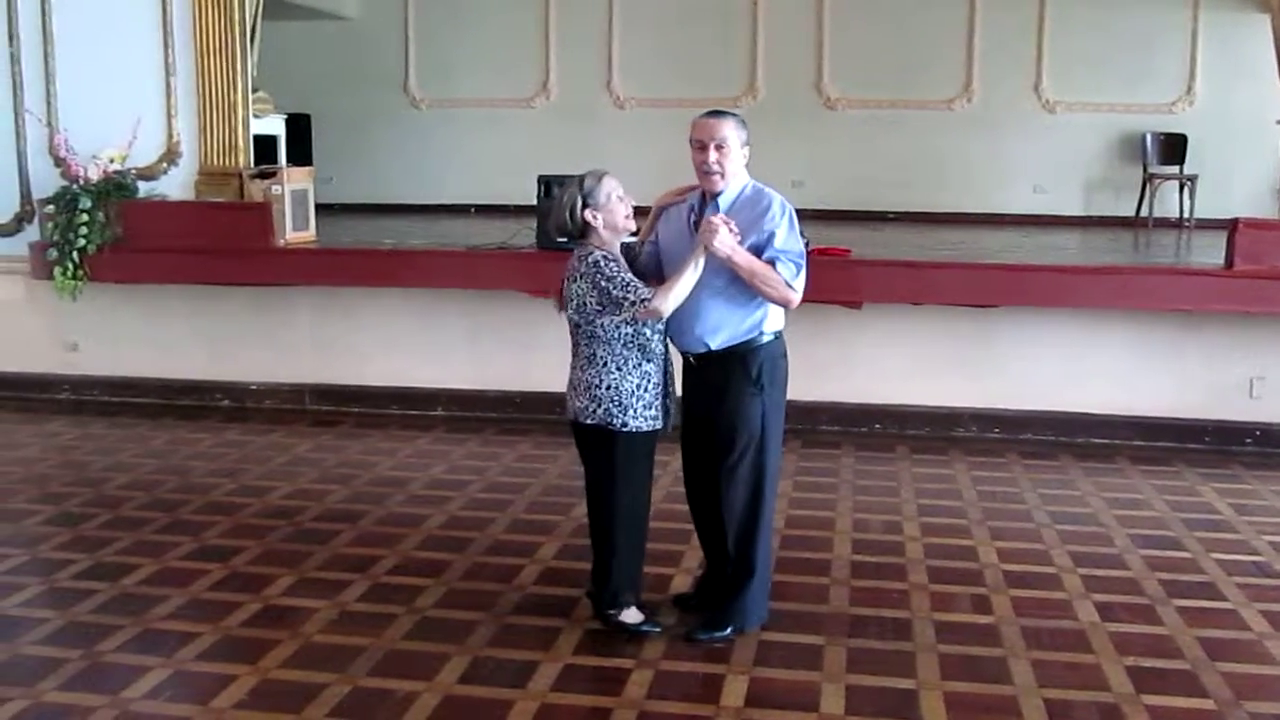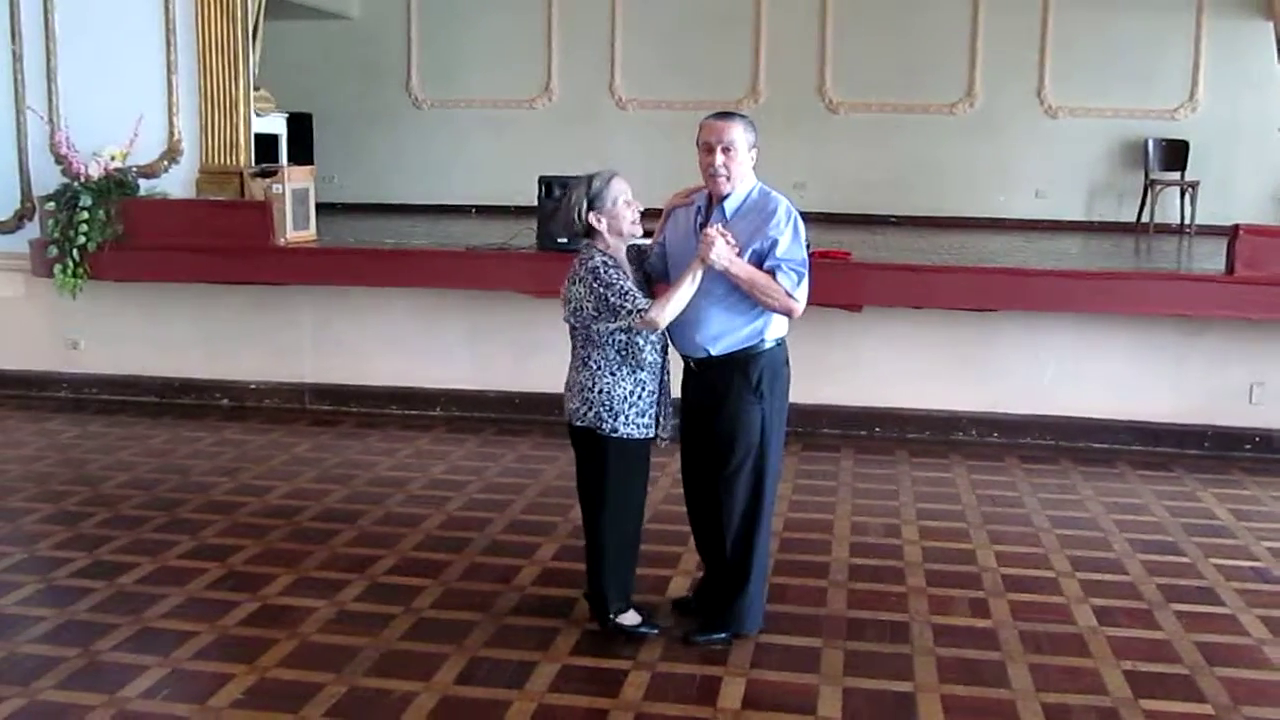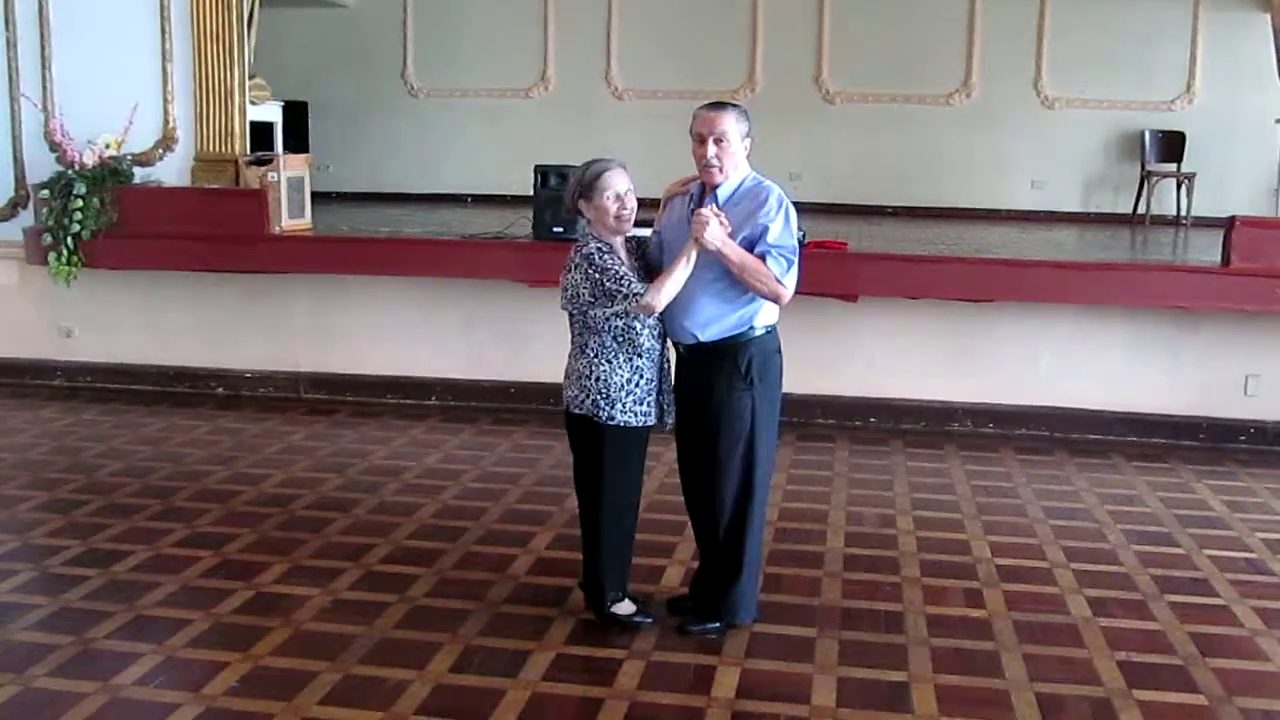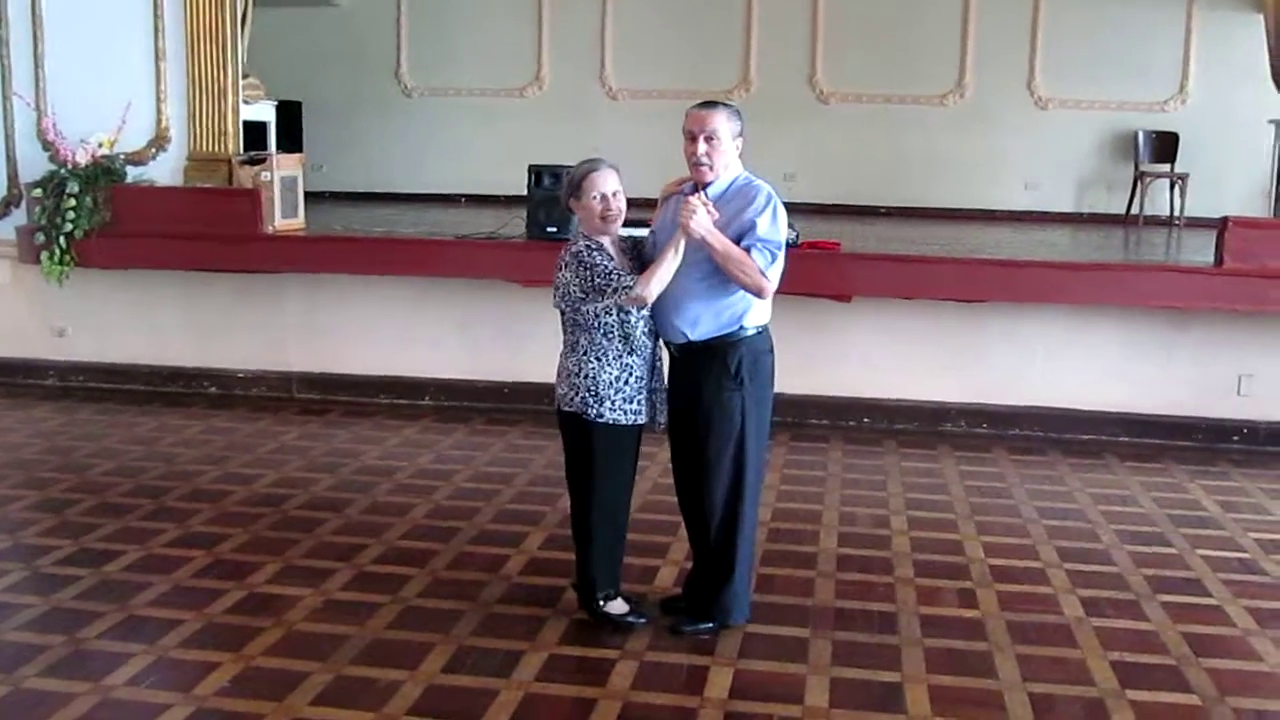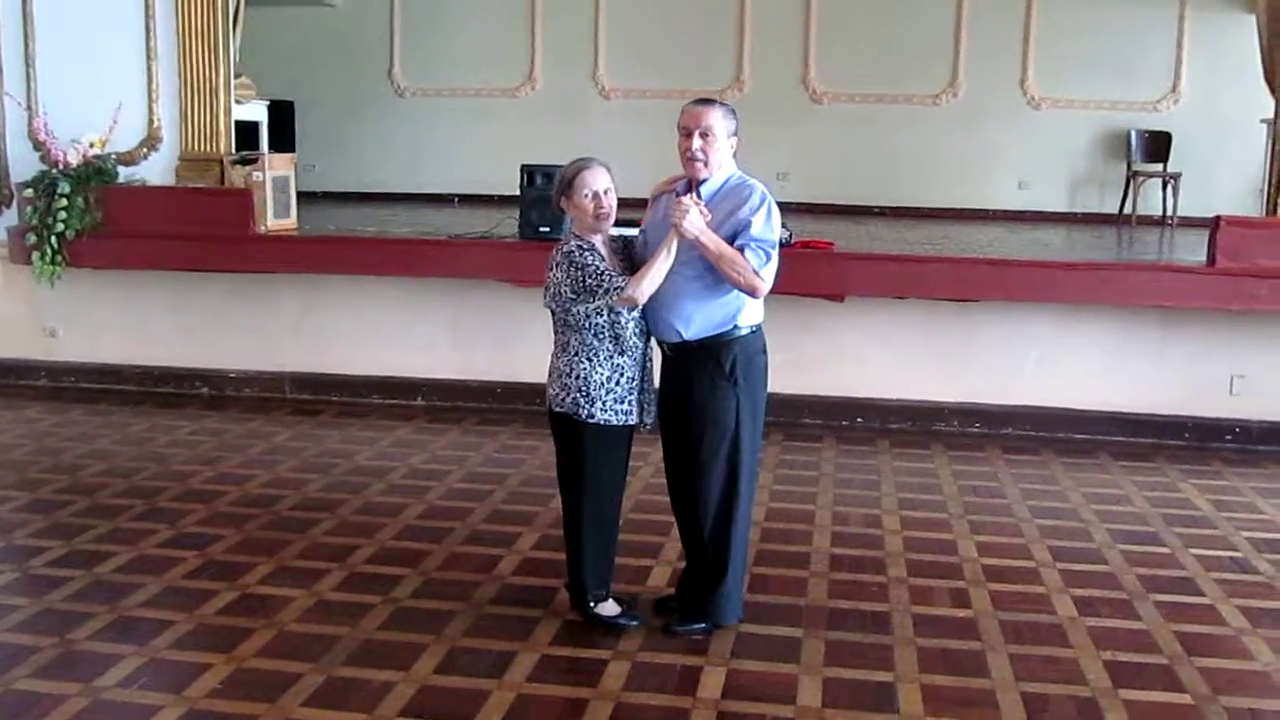
dt=0.4s
person 1, frame 1
left shoulder: (770, 208)
right shoulder: (675, 214)
left elbow: (790, 293)
right elbow: (641, 274)
left wrist: (731, 251)
left hip: (750, 364)
right hip: (697, 365)
left knee: (743, 485)
right knee: (701, 480)
left ankle: (740, 605)
right ankle: (715, 582)
person 1, frame 2
left shoulder: (775, 214)
right shoulder: (682, 214)
left elbow: (793, 302)
right elbow: (650, 276)
left wrist: (729, 262)
left hip: (751, 371)
right hip: (698, 370)
left knee: (744, 492)
right knee: (699, 484)
left ankle: (736, 610)
right ankle: (714, 586)
person 1, frame 3
left shoulder: (768, 201)
right shoulder: (678, 203)
left elbow: (780, 289)
right elbow: (650, 269)
left wrist: (720, 244)
left hip: (742, 359)
right hip: (691, 358)
left knee: (736, 482)
right knee: (697, 479)
left ankle: (729, 602)
right ankle: (707, 585)
person 1, frame 4
left shoulder: (758, 200)
right shoulder: (675, 202)
left elbow: (763, 281)
left wrist: (706, 233)
left hip: (734, 359)
right hip: (684, 357)
left knee: (727, 483)
right knee: (691, 480)
left ankle: (722, 602)
right ankle: (701, 585)
person 1, frame 5
left shoulder: (751, 199)
right shoulder: (665, 198)
left elbow: (757, 282)
right elbow: (639, 268)
left wrist: (699, 233)
left hip: (727, 358)
right hip: (676, 357)
left knee: (721, 483)
right knee: (683, 479)
left ankle: (715, 602)
right ankle: (694, 584)
person 2, frame 1
left shoulder: (612, 258)
right shoulder: (593, 265)
right elbow: (657, 306)
left wrist: (658, 212)
right wrist: (703, 250)
left hip: (629, 404)
right hip: (611, 408)
left knee: (627, 501)
right knee: (617, 503)
left ankle: (613, 588)
right ankle: (613, 601)
person 2, frame 2
left shoulder: (628, 258)
right shoulder: (594, 269)
right elbow: (654, 317)
left wrist: (669, 214)
right wrist: (702, 262)
left hip: (629, 408)
right hip: (606, 412)
left knee: (624, 506)
right knee: (611, 508)
left ankle: (611, 593)
right ankle: (610, 605)
person 2, frame 3
left shoulder: (631, 247)
right shoulder: (589, 257)
right elbow: (650, 301)
right wrist: (696, 243)
left hip: (630, 397)
right hip: (603, 400)
left knee: (621, 496)
right knee: (607, 497)
left ankle: (606, 582)
right ankle: (605, 594)
person 2, frame 4
left shoulder: (629, 247)
right shoulder: (580, 255)
left elbow: (657, 256)
right elbow: (642, 293)
right wrist: (684, 231)
left hip: (625, 395)
right hip: (594, 398)
left knee: (615, 495)
right knee: (598, 496)
left ankle: (600, 581)
right ankle: (598, 593)
person 2, frame 5
left shoulder: (621, 247)
right shoulder: (571, 256)
right elbow: (634, 294)
right wrist: (676, 232)
left hip: (617, 395)
right hip: (585, 398)
left knee: (607, 495)
right knee: (589, 496)
left ankle: (594, 583)
right ankle: (589, 594)
